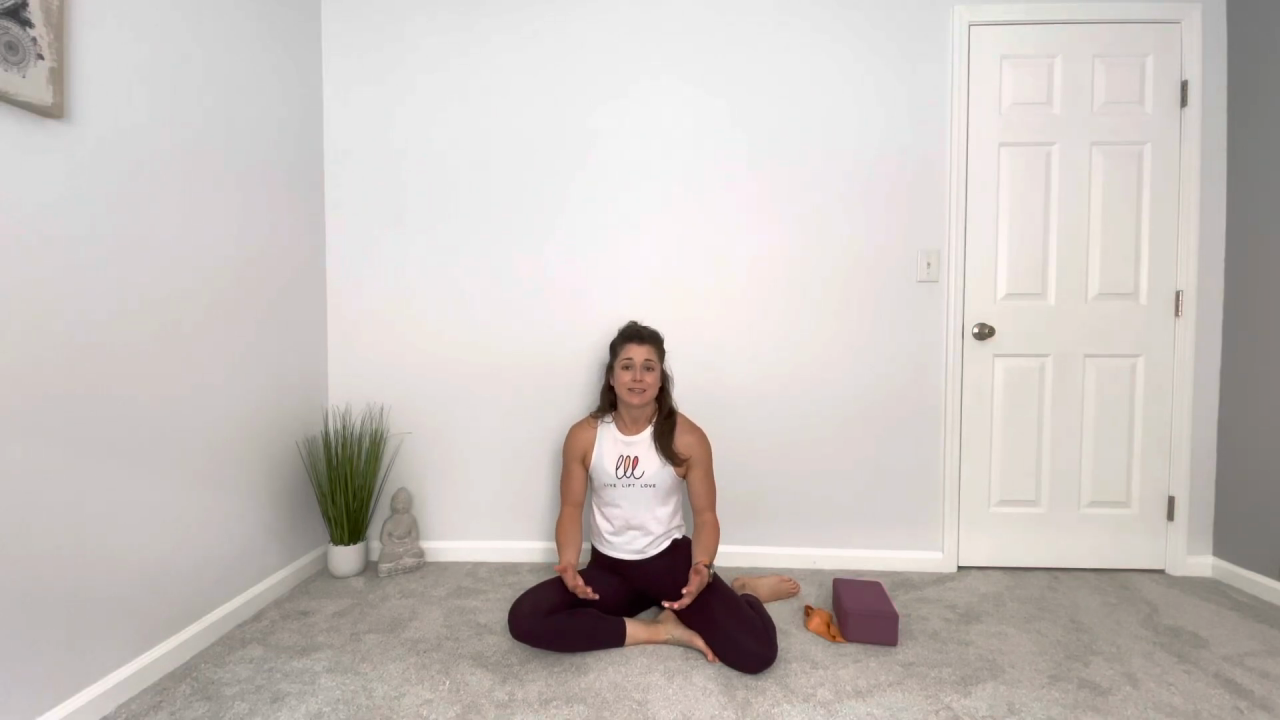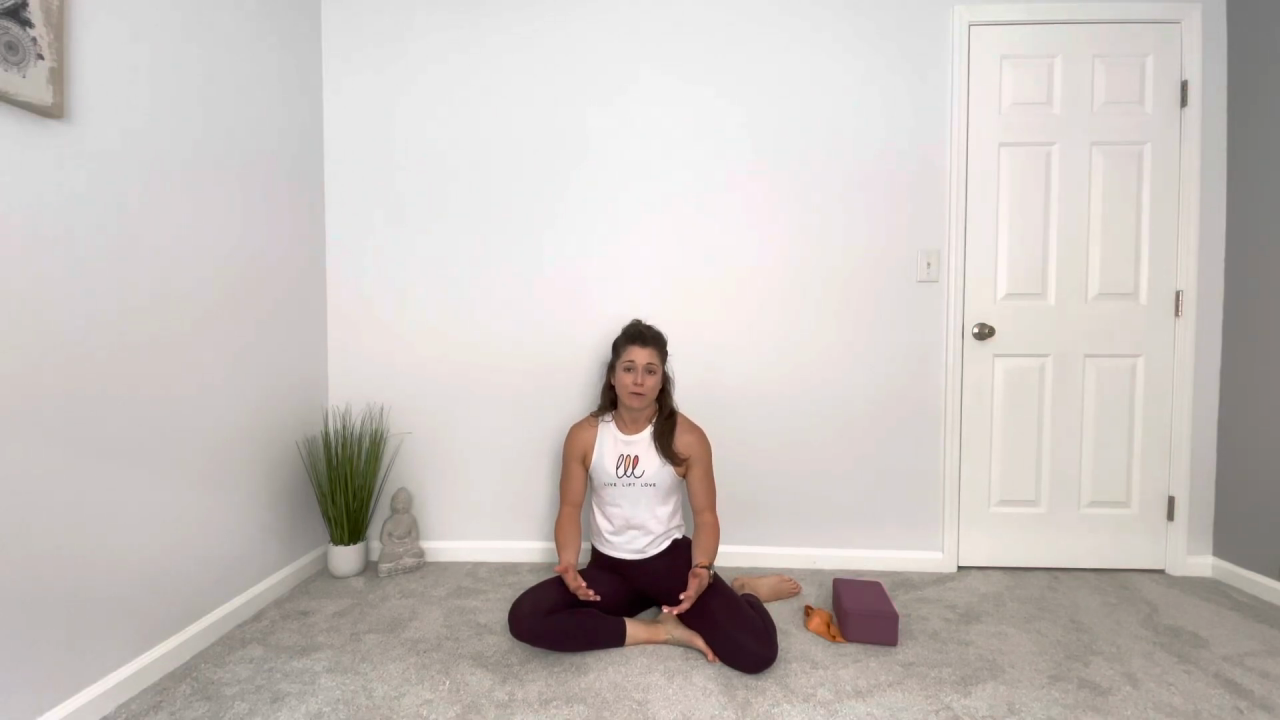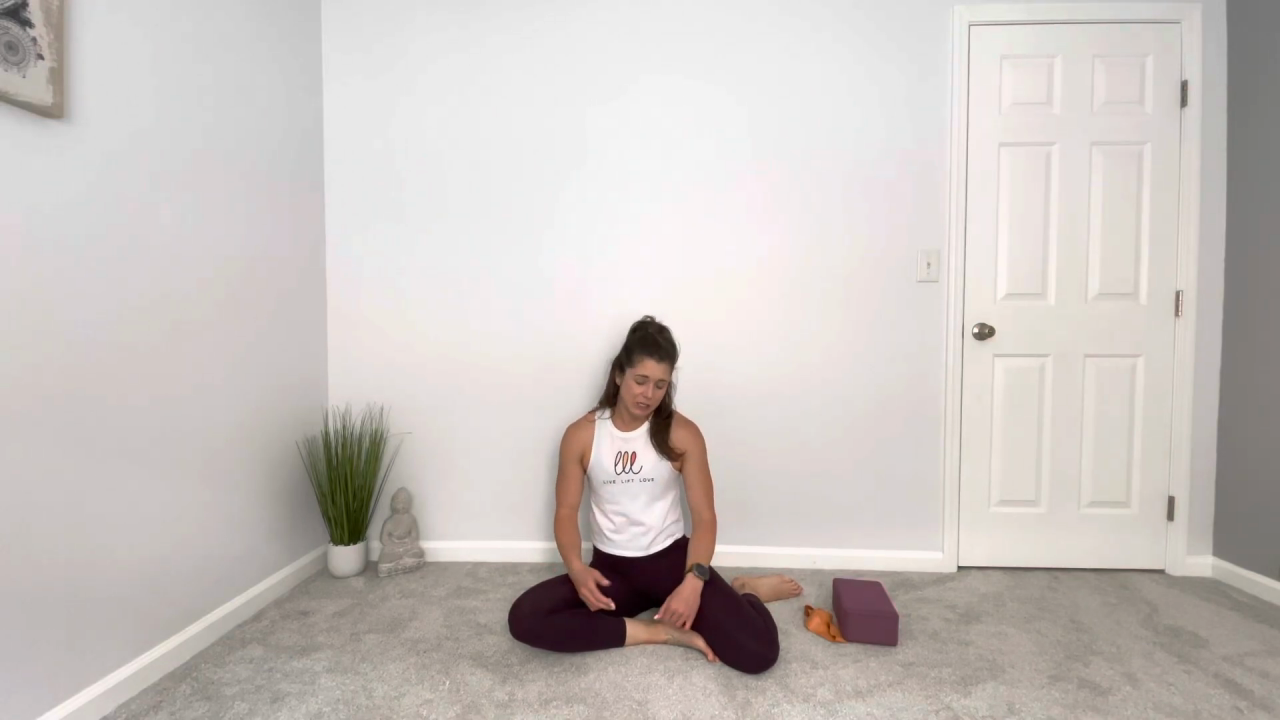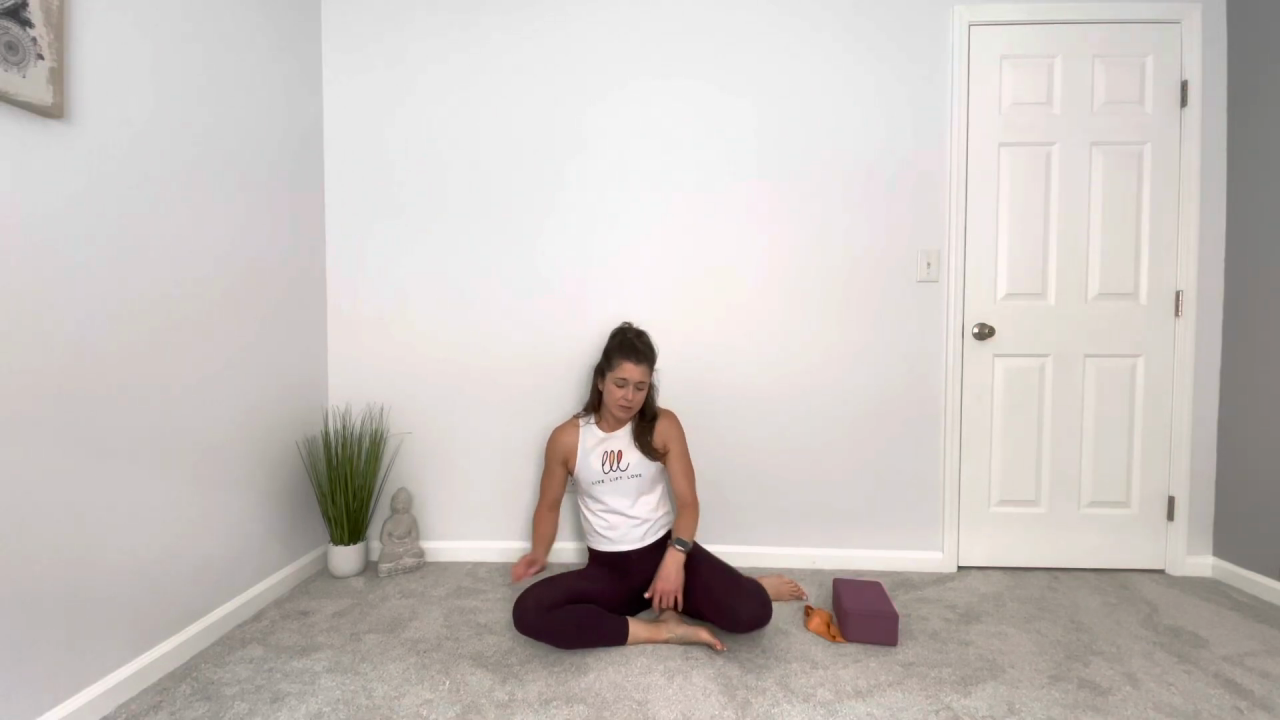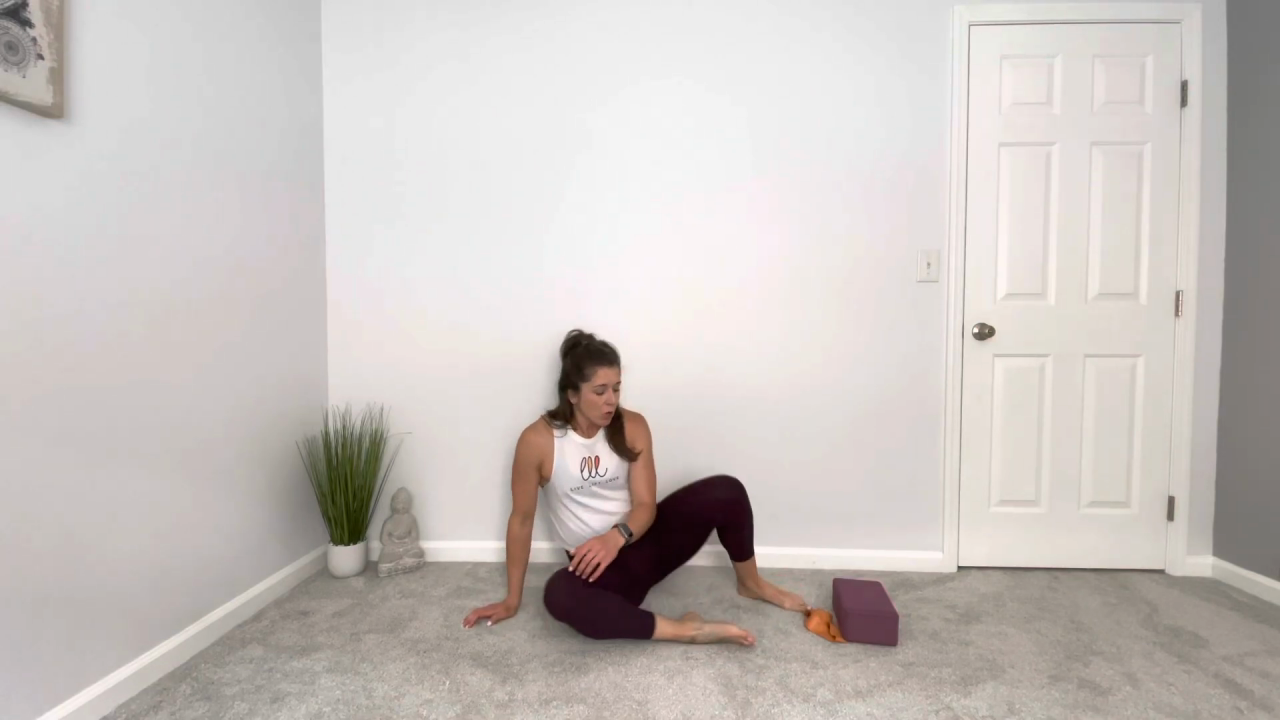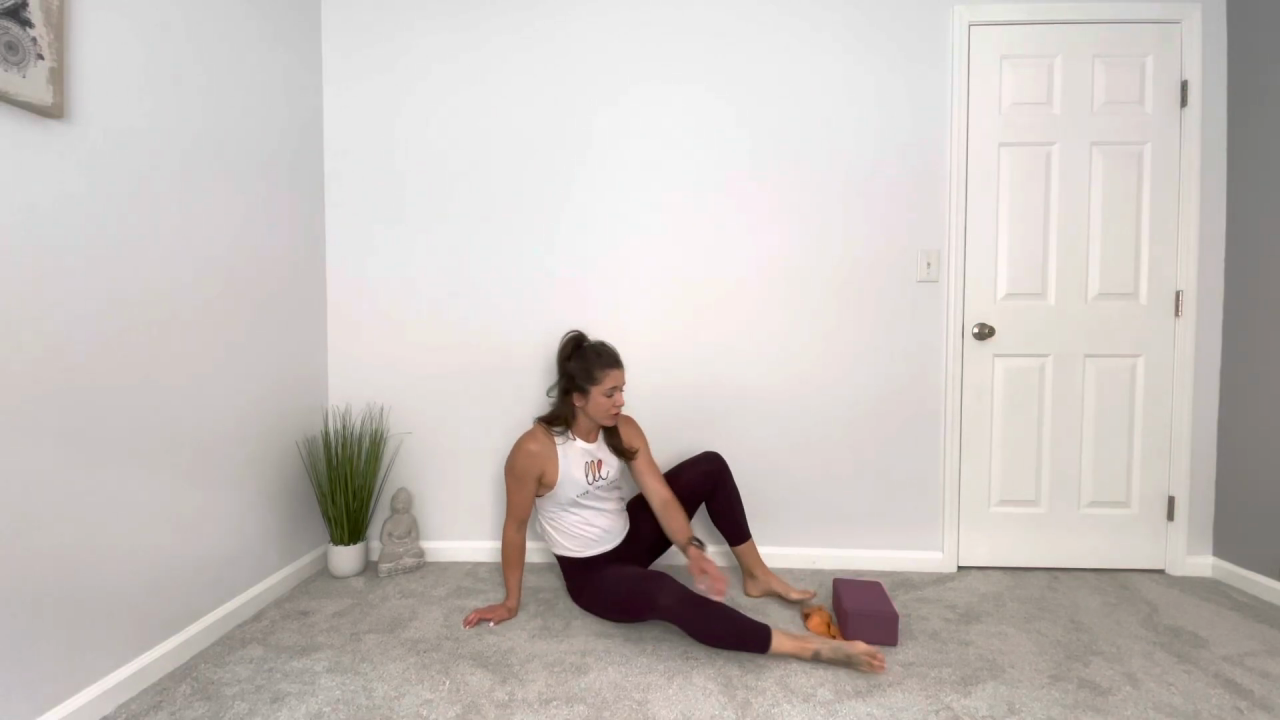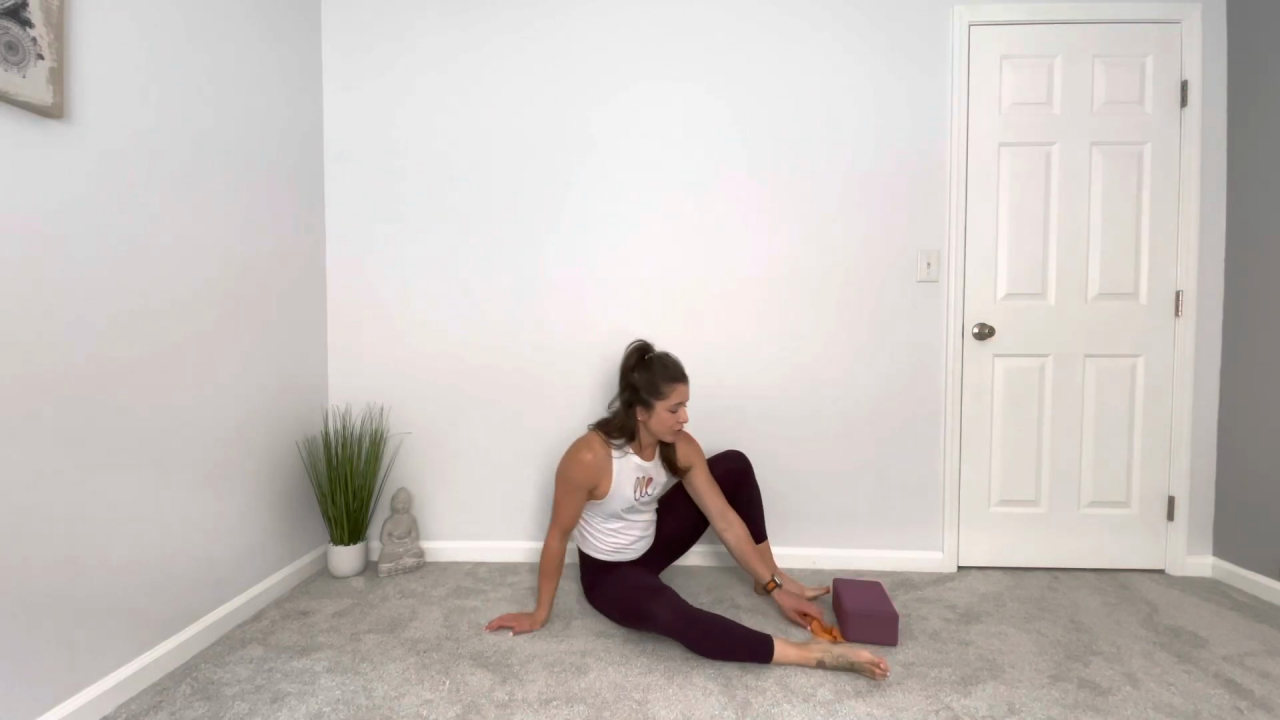
dt=0.4s
person 1, frame 1
left shoulder: (688, 438)
right shoulder: (584, 436)
left elbow: (705, 515)
right elbow: (571, 509)
left wrist: (703, 569)
right wrist: (568, 564)
left hip: (670, 559)
right hip: (609, 568)
left knee: (757, 652)
right knee: (525, 619)
left ankle: (741, 592)
right ankle: (663, 631)
person 1, frame 2
left shoulder: (687, 437)
right shoulder: (583, 435)
left elbow: (705, 515)
right elbow: (570, 509)
left wrist: (703, 571)
right wrist: (568, 564)
left hip: (670, 559)
right hip: (610, 568)
left knee: (757, 652)
right knee: (524, 618)
left ankle: (741, 592)
right ankle: (662, 631)
person 1, frame 3
left shoulder: (682, 433)
right shoulder: (582, 434)
left elbow: (704, 515)
right elbow: (566, 515)
left wrist: (694, 581)
right wrist: (578, 569)
left hip: (671, 559)
right hip: (611, 569)
left knee: (758, 652)
right knee: (524, 620)
left ankle: (741, 591)
right ankle: (660, 632)
person 1, frame 4
left shoulder: (664, 427)
right shoulder: (567, 437)
left elbow: (687, 501)
right elbow: (548, 506)
left wrist: (675, 558)
right wrist: (538, 555)
left hip: (669, 553)
right hip: (609, 569)
left knee: (751, 614)
right knee: (528, 613)
left ankle: (745, 588)
right ankle: (665, 630)
person 1, frame 5
left shoulder: (632, 427)
right shoulder: (538, 441)
left elbow: (646, 505)
right elbow: (521, 520)
left wrist: (616, 538)
right wrist: (513, 599)
left hip: (641, 541)
right hip: (598, 561)
left knee: (725, 491)
right knee: (560, 595)
left ankle: (751, 583)
right ankle: (688, 631)
person 1, frame 6
left shoulder: (624, 431)
right shoulder: (536, 450)
left elbow: (662, 499)
right elbow: (515, 527)
left wrist: (693, 550)
right wrist: (511, 602)
left hip: (628, 539)
right hip: (591, 574)
left knee: (710, 466)
right knee: (669, 595)
left ankle: (758, 578)
right ankle: (805, 646)
person 1, frame 7
left shoulder: (681, 447)
right shoulder: (590, 457)
left elbow: (726, 520)
right elbow: (558, 535)
left wrist: (774, 589)
right wrist: (540, 613)
left hip: (654, 542)
right hip: (609, 574)
left knee: (734, 465)
right knee: (669, 612)
left ankle: (773, 574)
right ankle: (805, 654)
